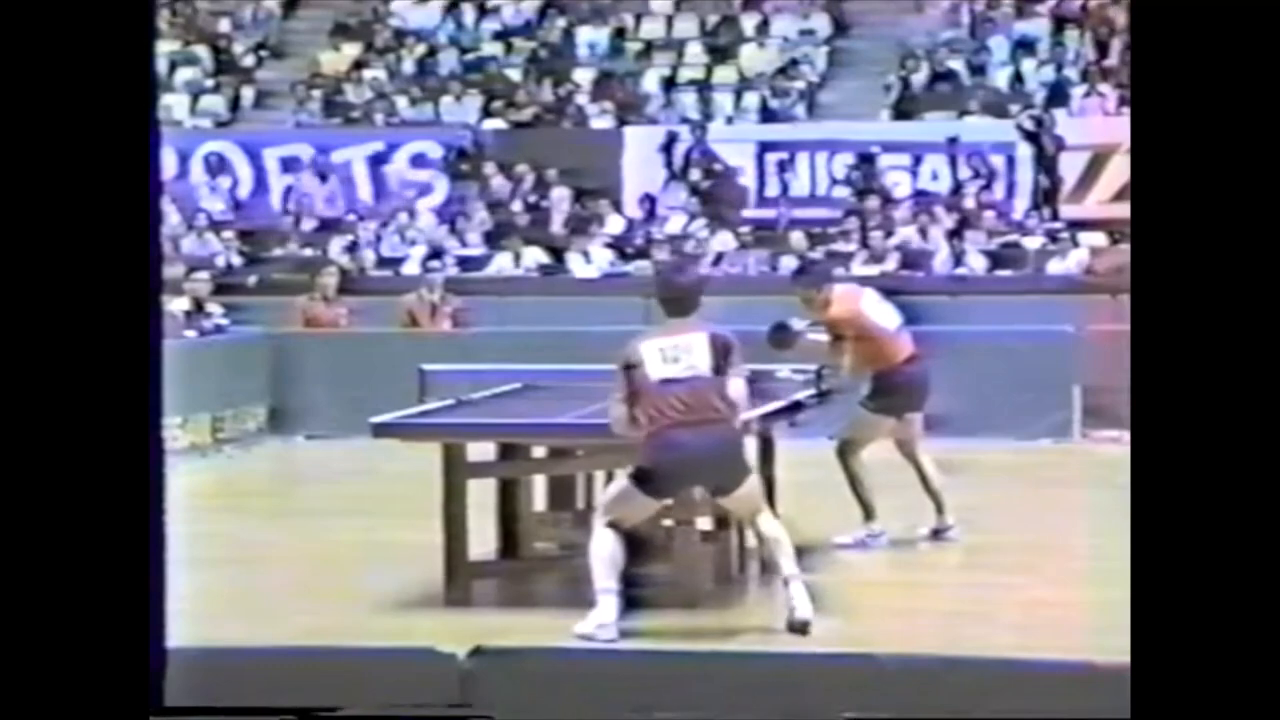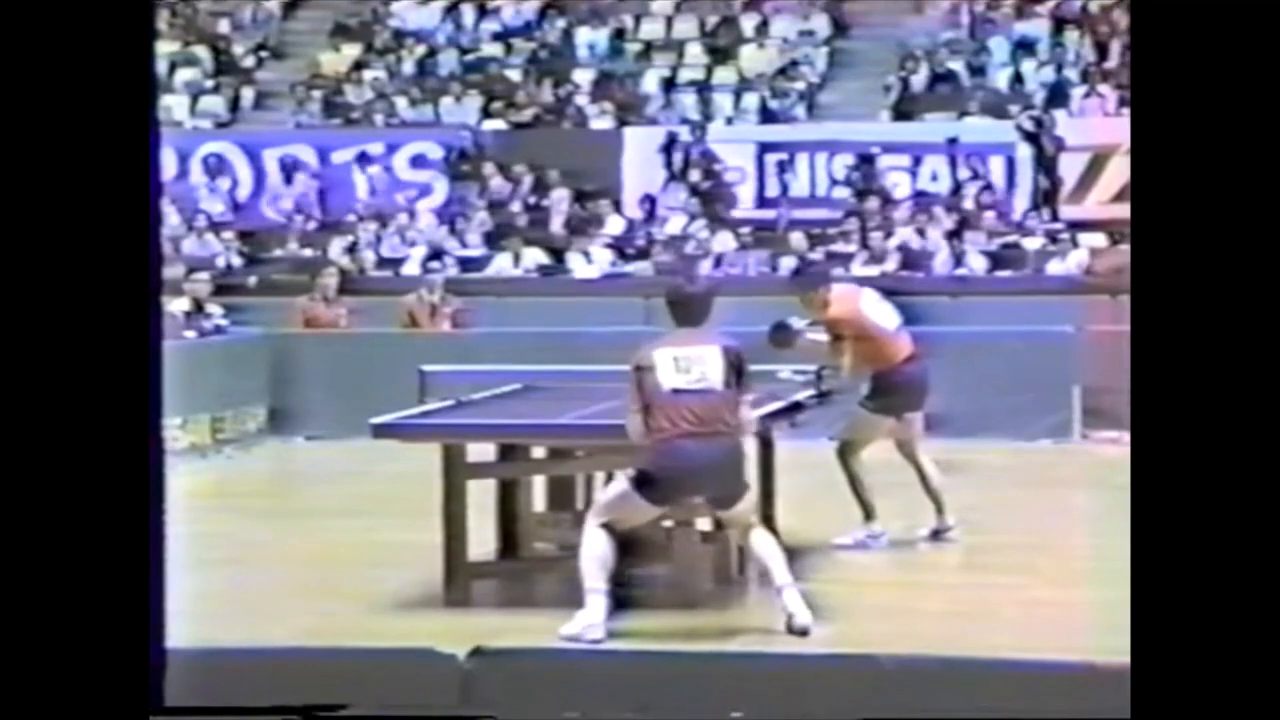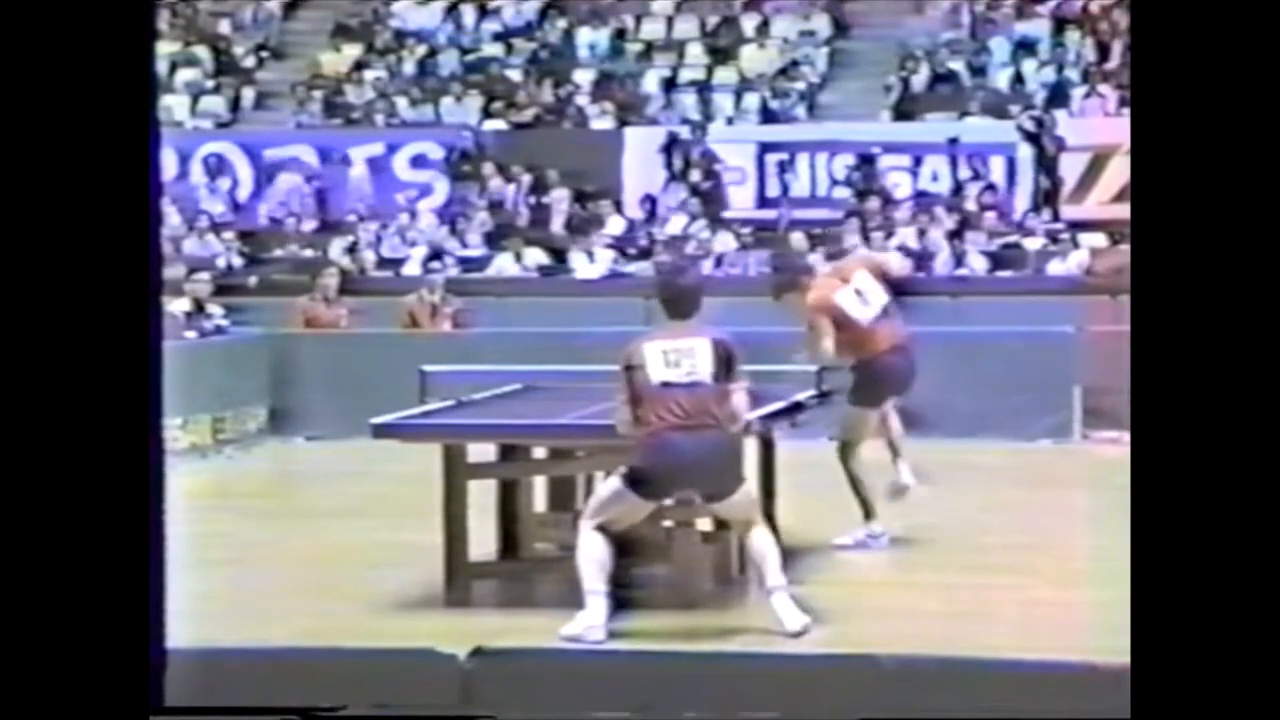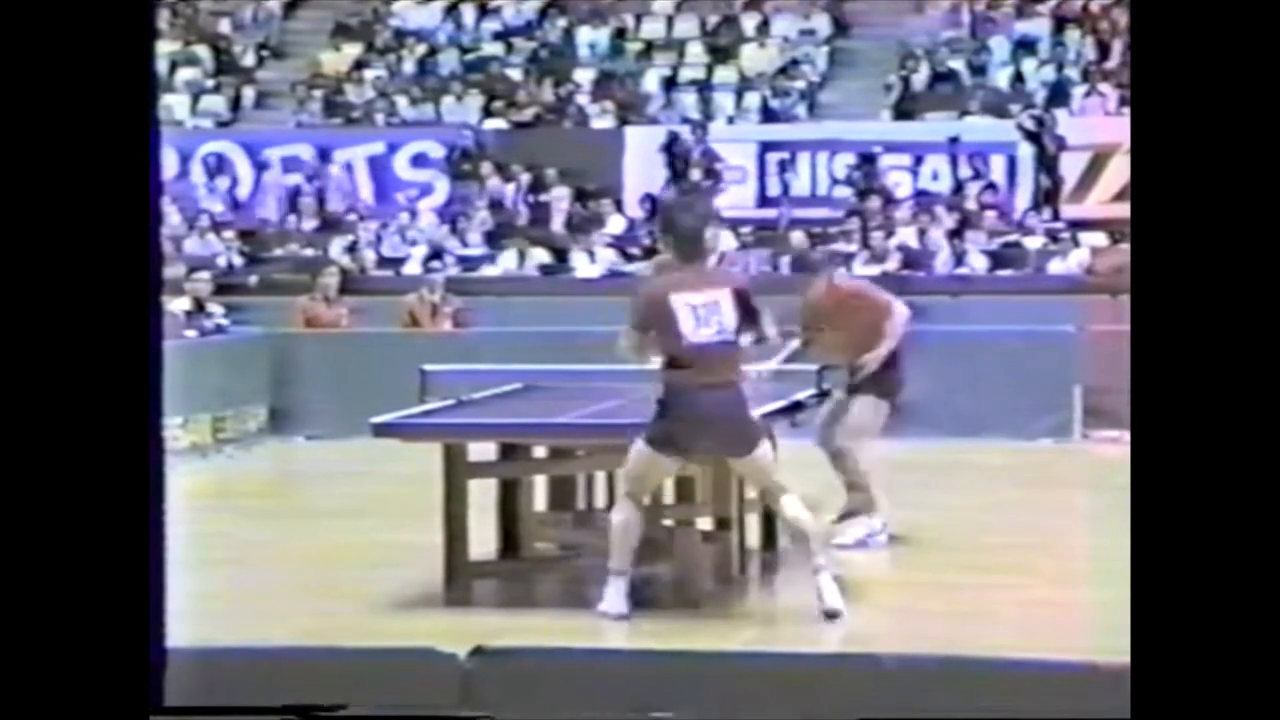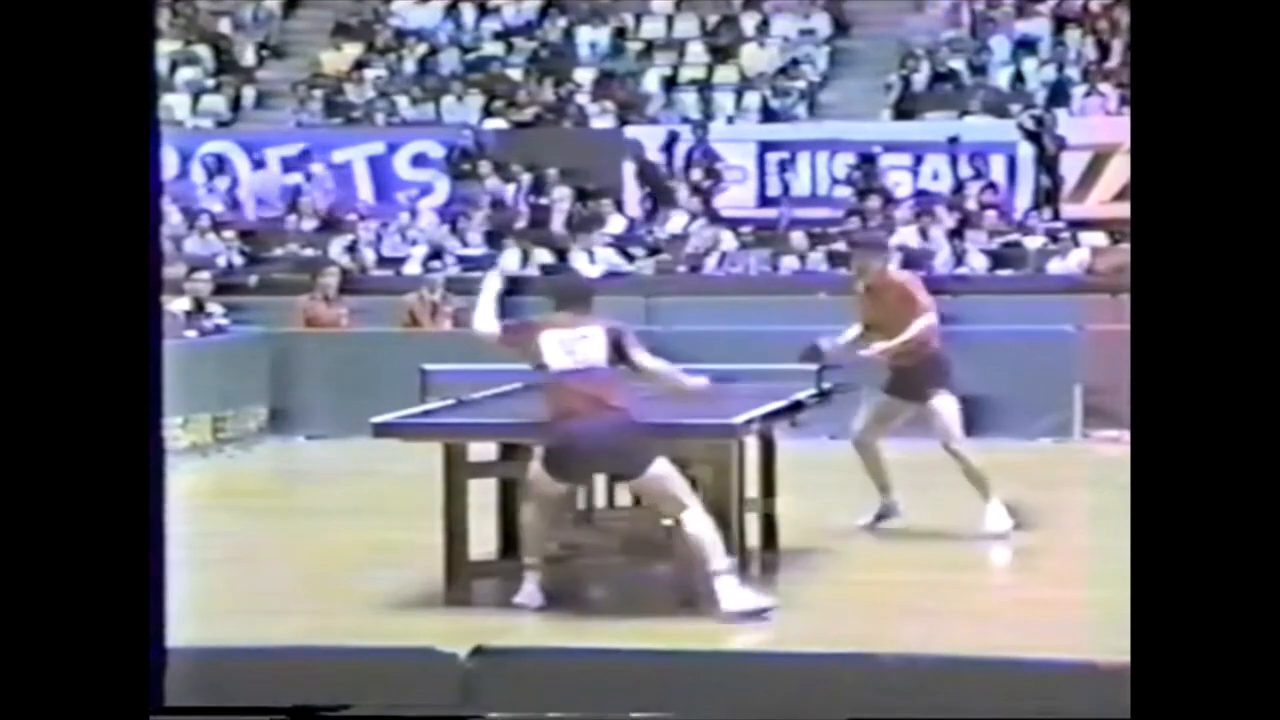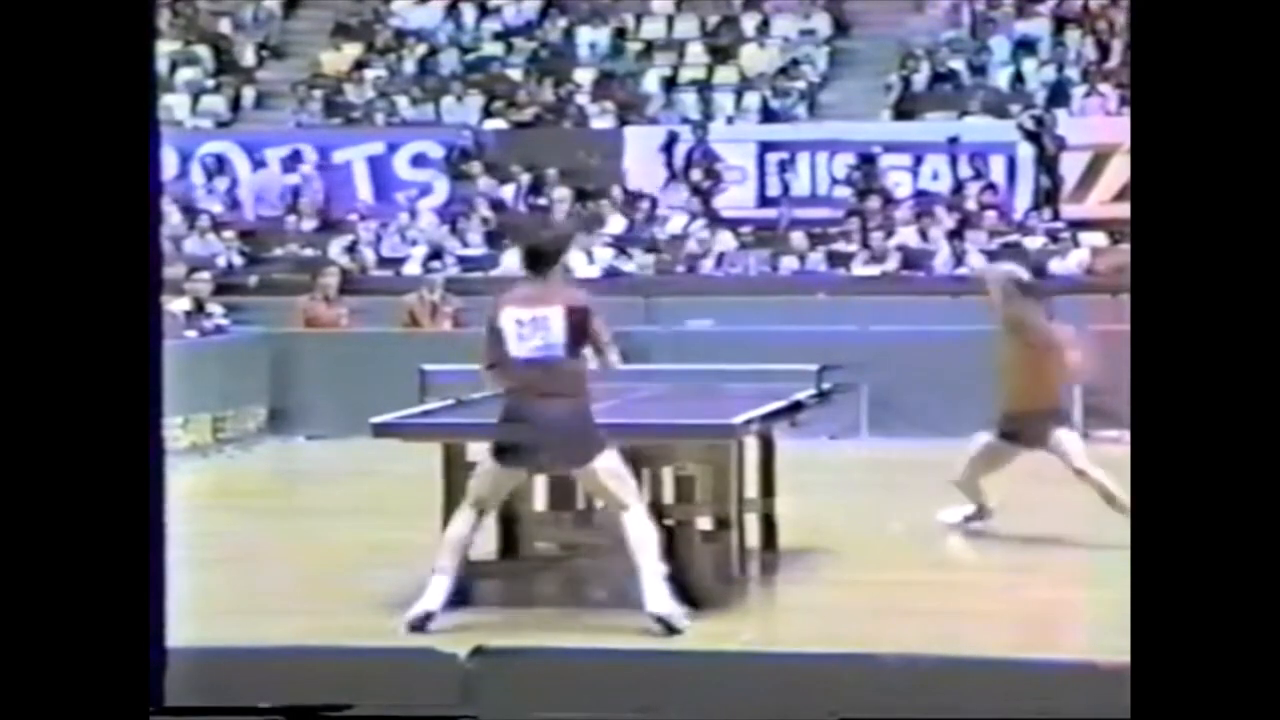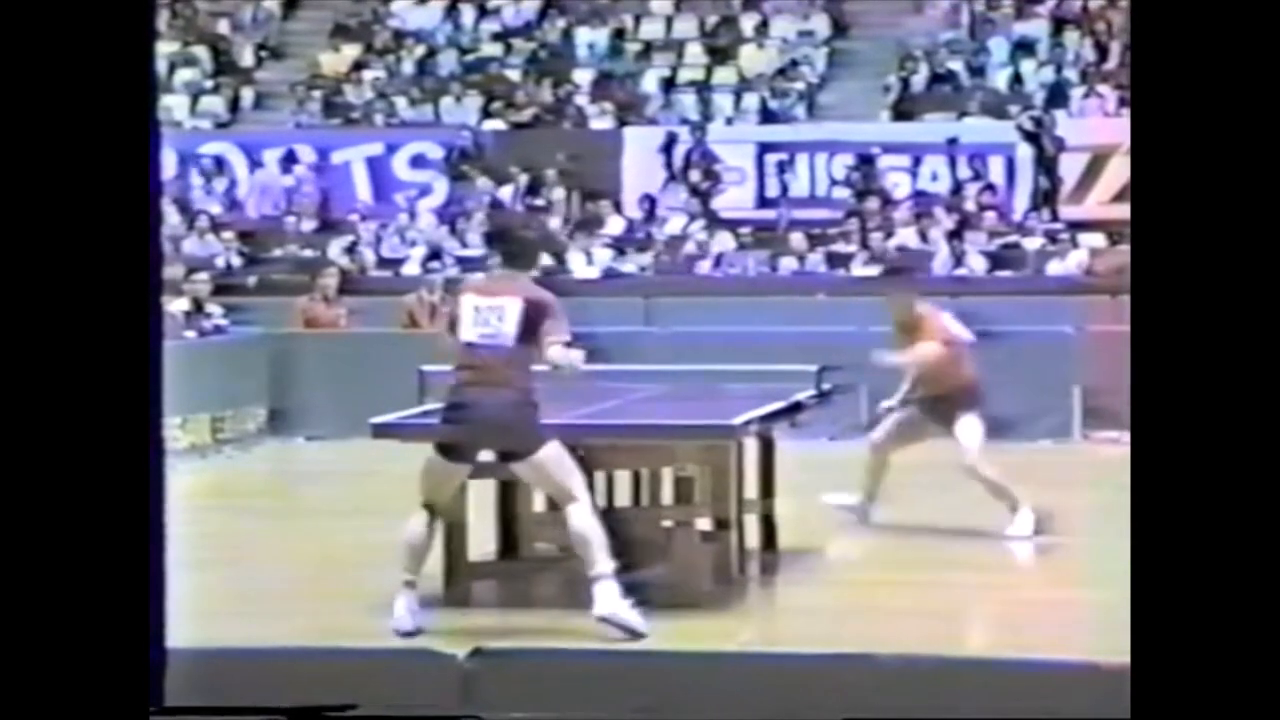
dt=0.5s
person 1, frame 1
left shoulder: (637, 348)
right shoulder: (719, 338)
left elbow: (619, 422)
right elbow: (738, 399)
left hip: (666, 454)
right hip: (722, 447)
left knee: (606, 521)
right knee: (760, 513)
left ankle: (605, 614)
right ankle: (797, 597)
person 1, frame 2
left shoulder: (647, 356)
right shoulder: (729, 350)
left elbow: (637, 431)
right elbow: (746, 422)
left hip: (668, 462)
right hip: (724, 459)
left knee: (598, 521)
right knee: (750, 526)
left ankle: (593, 615)
right ankle: (793, 603)
person 1, frame 3
left shoulder: (637, 349)
right shoulder: (718, 342)
left elbow: (625, 424)
right elbow: (739, 411)
left hip: (659, 456)
right hip: (716, 452)
left knee: (592, 524)
right knee: (752, 523)
left ankle: (594, 615)
right ankle: (784, 606)
person 1, frame 4
left shoulder: (656, 291)
right shoulder: (734, 285)
left elbow: (631, 350)
right elbow: (768, 336)
left hip: (680, 409)
right hip: (730, 407)
left knee: (629, 493)
right knee: (779, 492)
left ankle: (616, 591)
right ankle: (823, 581)
person 1, frame 5
left shoulder: (537, 331)
right shoulder: (609, 331)
left elbow: (484, 327)
right elbow: (649, 365)
left wrist: (489, 286)
right wrist: (695, 383)
left hip: (566, 439)
right hip: (619, 433)
left knee: (537, 493)
right knee: (688, 507)
left ankle: (531, 585)
right ankle: (727, 586)
person 1, frame 6
left shoulder: (502, 308)
right shoulder: (577, 302)
left elbow: (494, 378)
right elbow: (611, 361)
right wrist: (584, 365)
left hip: (520, 421)
right hip: (571, 419)
left knee: (472, 507)
right knee: (632, 507)
left ankle: (434, 597)
right ankle: (656, 593)
person 1, frame 7
left shoulder: (468, 289)
right shoulder: (540, 299)
right elbow: (558, 358)
right wrist: (577, 358)
left hip: (462, 409)
right hip: (512, 410)
left knee: (430, 506)
right knee: (577, 499)
left ankle: (406, 604)
right ankle: (607, 595)
person 2, frame 1
left shoulder: (837, 314)
right shoulder: (855, 291)
left elbow: (843, 366)
left hip: (894, 381)
right hip: (914, 372)
left knee: (847, 450)
right knee: (912, 450)
left ankle: (873, 529)
right ankle: (944, 521)
person 2, frame 2
left shoulder: (836, 314)
right shoulder: (852, 291)
left elbow: (843, 365)
left hip: (893, 381)
right hip: (914, 371)
left knee: (847, 451)
right knee: (912, 450)
left ankle: (873, 529)
right ankle: (944, 522)
person 2, frame 3
left shoulder: (814, 302)
right shoulder: (853, 267)
left elbow: (826, 353)
right elbow: (901, 267)
left hip: (876, 368)
right hip: (903, 359)
left knee: (847, 450)
right knee: (884, 408)
left ankle: (874, 529)
right ankle: (902, 468)
person 2, frame 4
left shoulder: (854, 290)
right shoulder: (813, 306)
left elbow: (901, 311)
right elbow: (810, 342)
left wrist: (881, 350)
left hip: (881, 370)
right hip: (858, 372)
left knee: (847, 445)
right knee: (826, 436)
left ankle: (873, 522)
right ankle: (857, 501)
person 2, frame 5
left shoulder: (904, 283)
right shoulder: (863, 290)
left elbow: (930, 320)
left wrist: (891, 345)
right wrist: (839, 341)
left hip: (929, 370)
right hip: (902, 373)
left knee: (953, 445)
right knee: (861, 437)
left ankle: (993, 505)
right ankle: (888, 503)
person 2, frame 6
left shoulder: (1059, 339)
right shoulder: (1014, 325)
left hip: (1051, 420)
right hip: (1013, 424)
left knee: (1083, 467)
right knee: (965, 481)
left ankle: (1130, 512)
right ankle: (980, 508)
person 2, frame 7
left shoulder: (931, 320)
right shoulder: (905, 325)
left elbow: (928, 357)
left wrist: (890, 359)
right wrist: (899, 398)
left hip: (960, 398)
right hip: (932, 400)
left knee: (971, 463)
right knee: (878, 443)
left ankle: (1022, 511)
right ankle: (866, 502)
